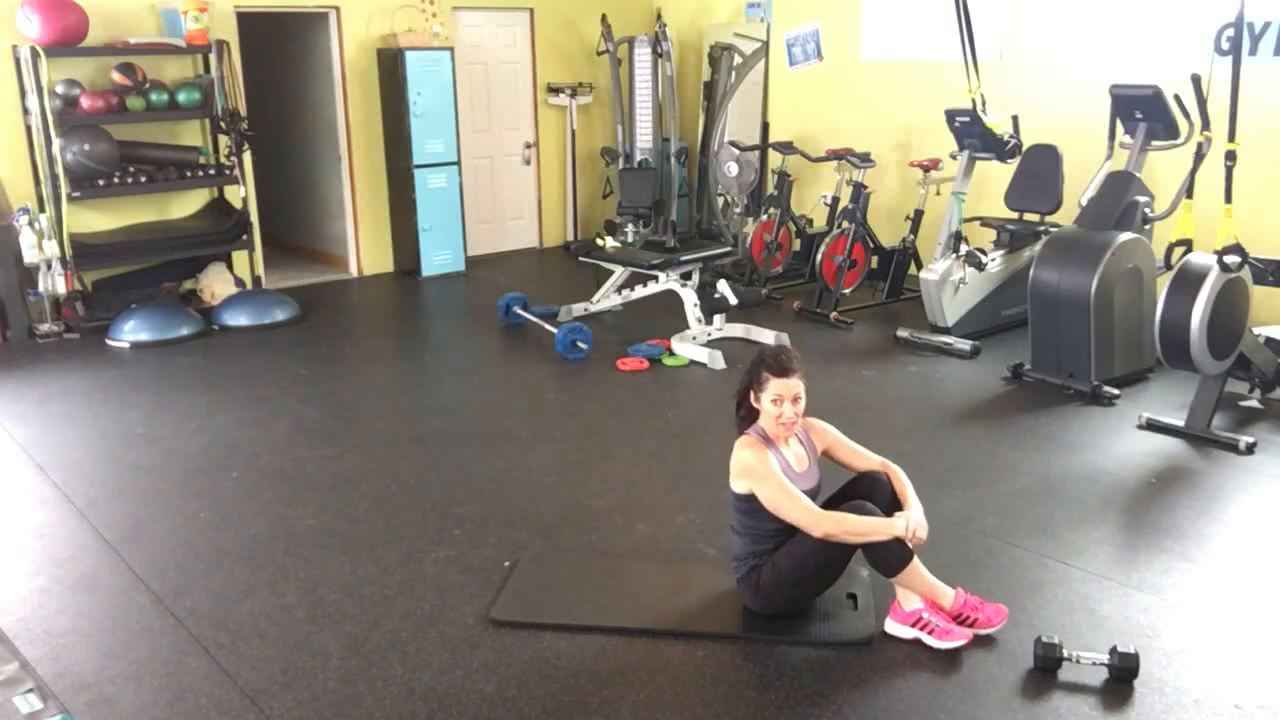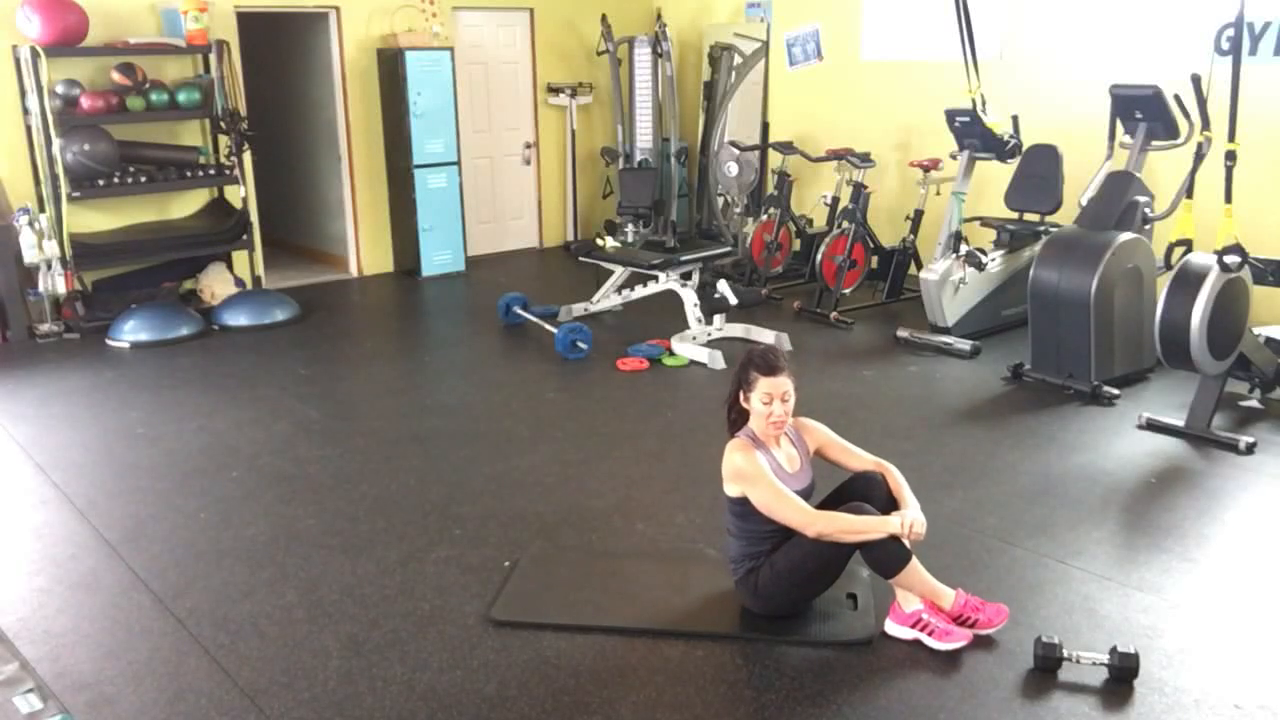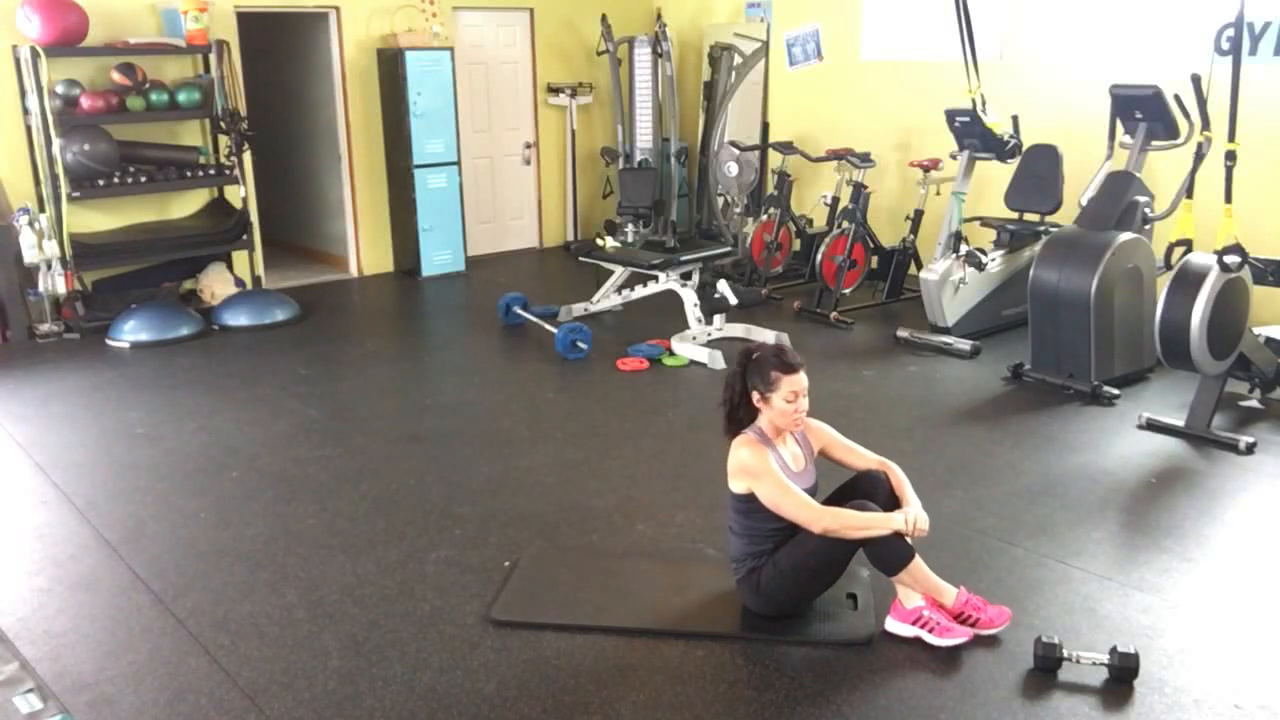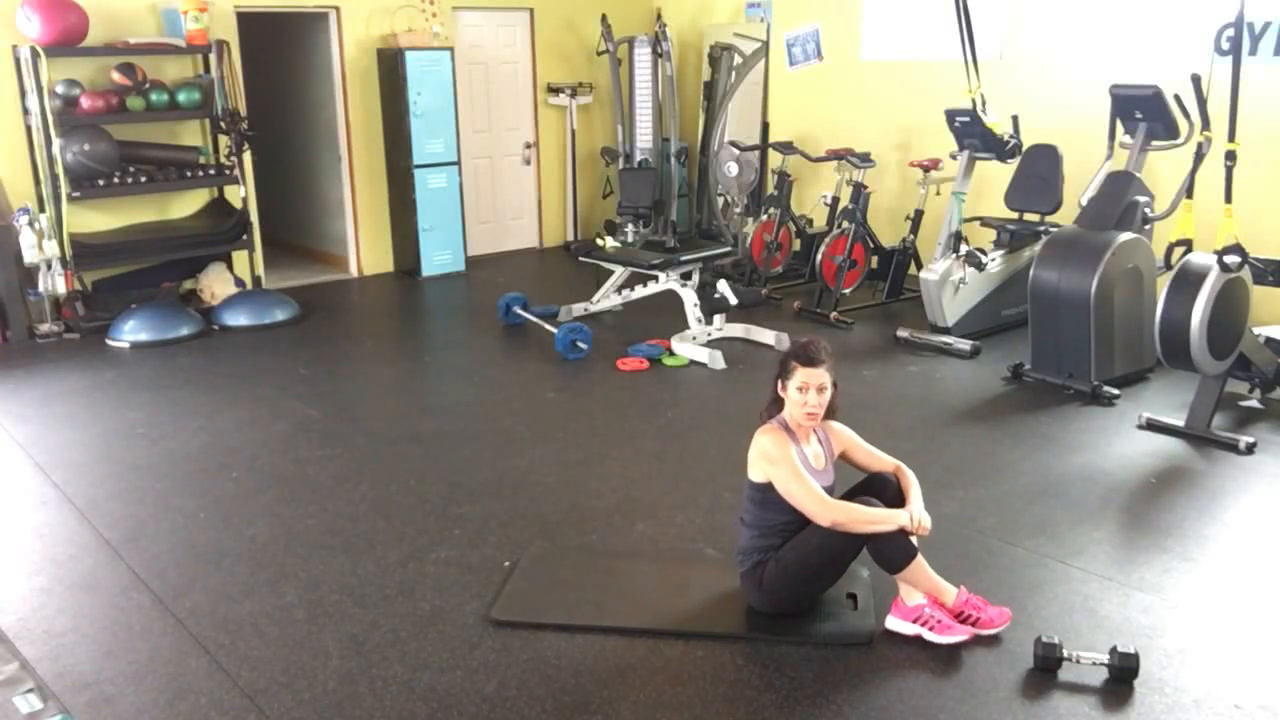
dt=0.7s
person 1, frame 1
left shoulder: (810, 431)
right shoulder: (751, 455)
left elbow: (888, 468)
right elbow: (821, 525)
left wrist: (913, 510)
right wrist: (898, 526)
left hip: (797, 555)
right hip: (764, 582)
left knee: (875, 484)
right knee: (860, 514)
left ankle: (909, 608)
right ankle: (948, 602)
person 1, frame 2
left shoulder: (803, 431)
right shoulder: (742, 457)
left elbow: (882, 467)
right elbow: (813, 525)
left wrist: (910, 508)
right wrist: (893, 524)
left hip: (796, 553)
right hip: (763, 583)
left knee: (871, 484)
right knee: (859, 517)
left ankle: (909, 609)
right ankle: (949, 603)
person 1, frame 3
left shoulder: (807, 431)
right shoulder: (749, 453)
left elbow: (884, 466)
right elbow: (819, 521)
left wrist: (912, 505)
right wrist: (896, 521)
left hip: (797, 555)
right hip: (764, 582)
left knee: (874, 483)
right knee: (863, 515)
left ankle: (910, 606)
right ankle: (949, 600)
person 1, frame 4
left shoulder: (830, 433)
right shoulder: (771, 442)
left elbow: (901, 471)
right elbow: (828, 514)
left wrist: (915, 506)
right wrist: (902, 518)
left hip: (804, 557)
right hip: (769, 580)
left knee: (885, 486)
right knee: (866, 514)
left ankle: (912, 606)
right ankle: (950, 600)
